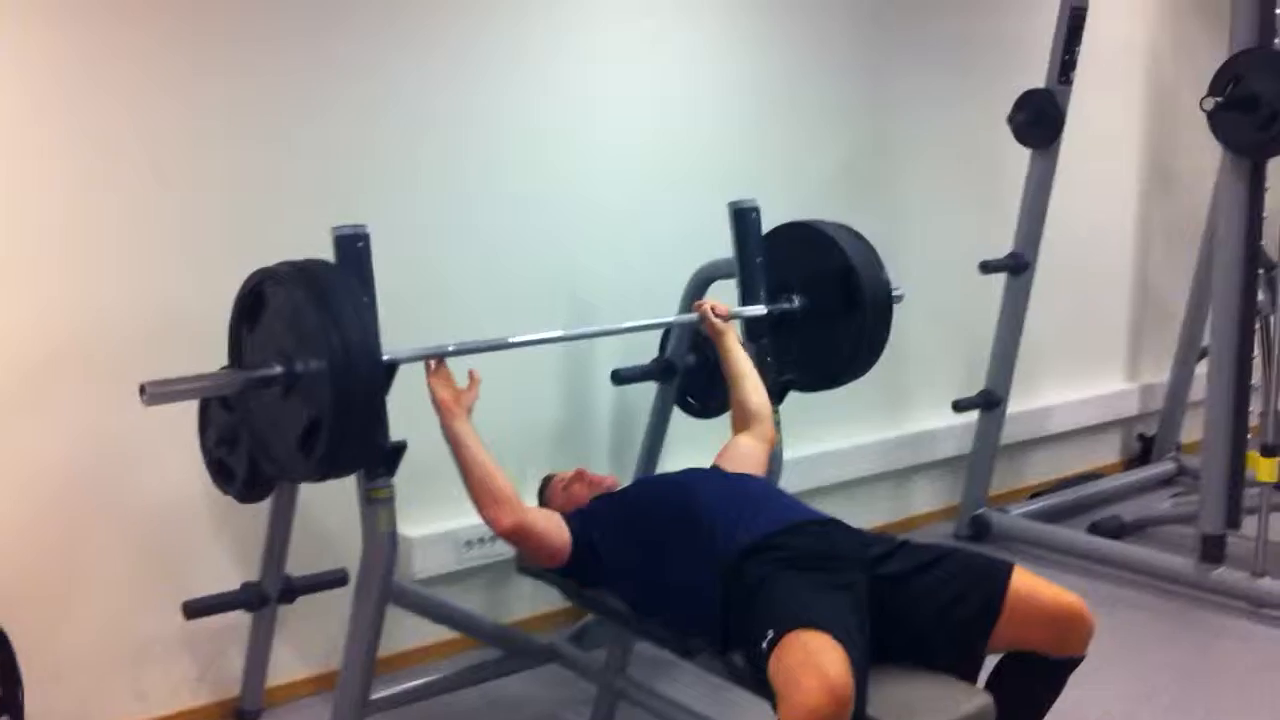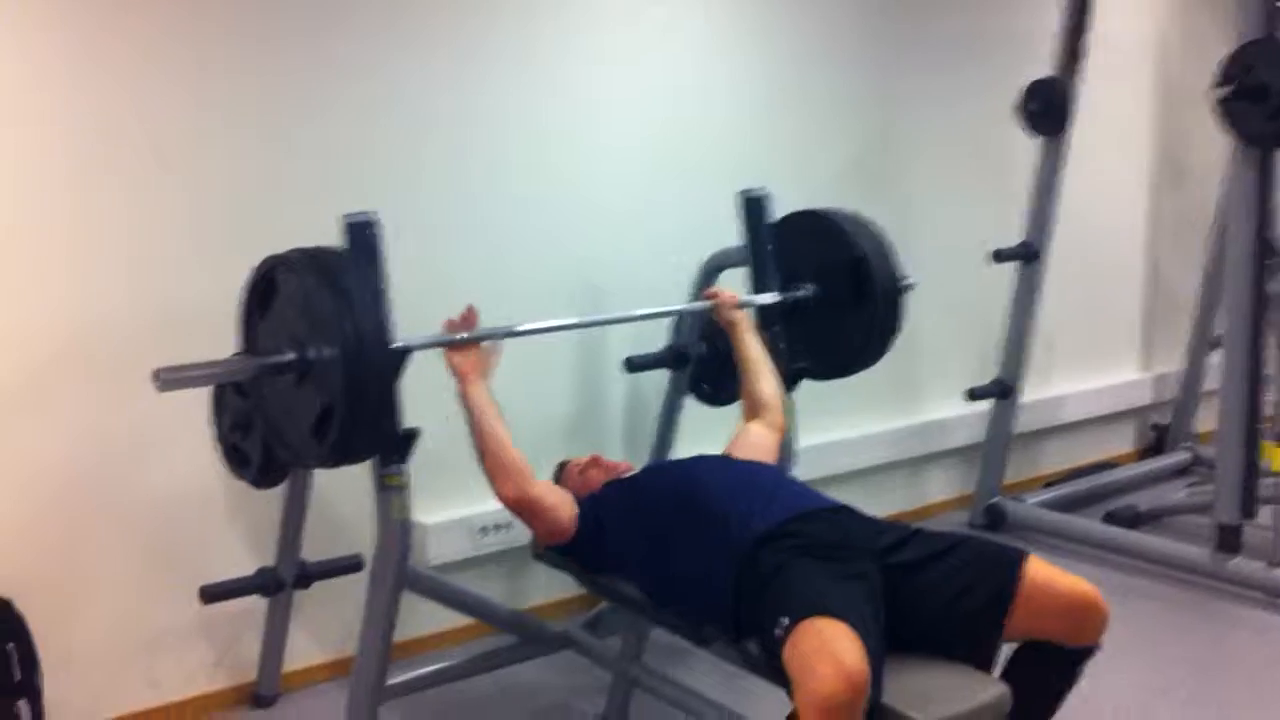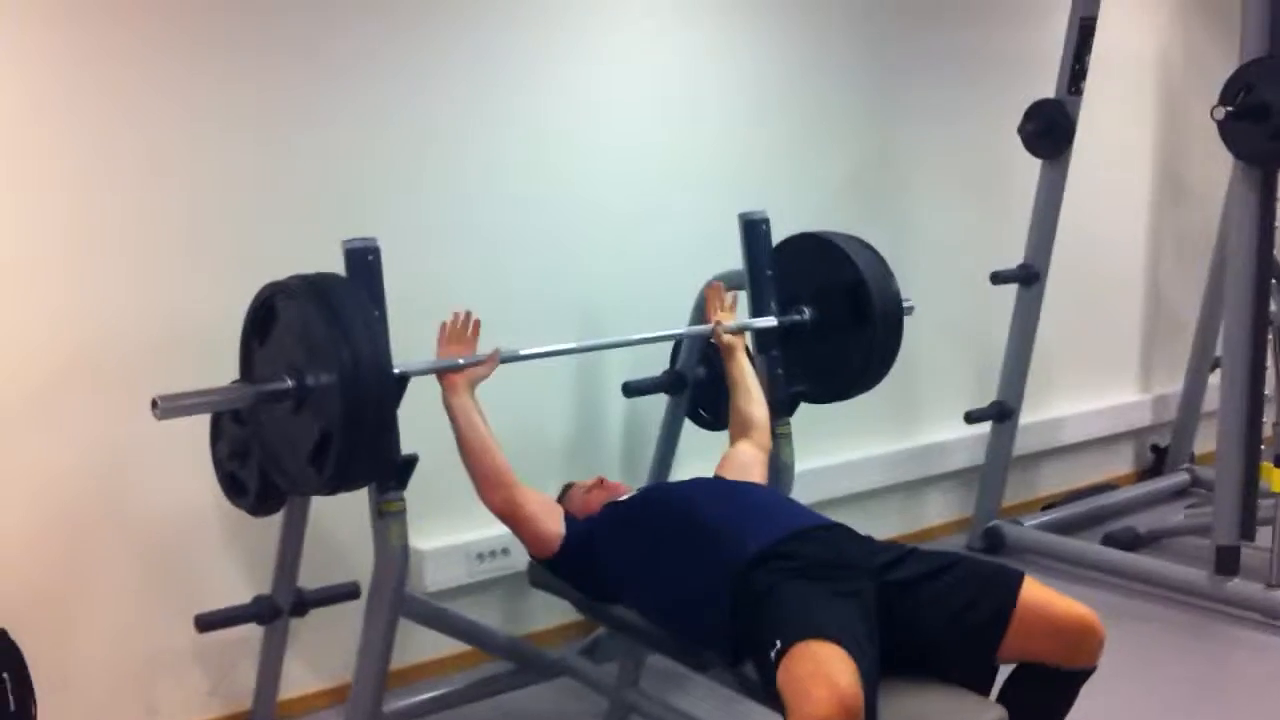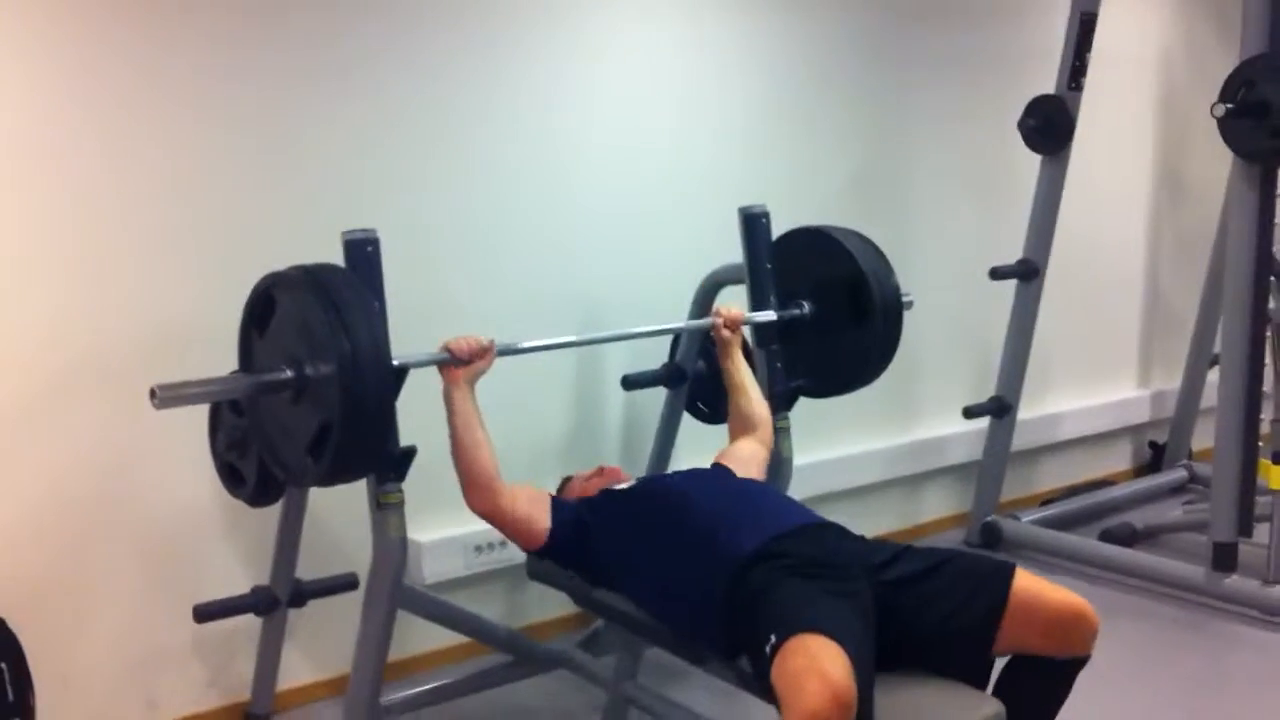
dt=0.2s
person 1, frame 1
left shoulder: (698, 488)
right shoulder: (588, 535)
left elbow: (758, 430)
right elbow: (509, 517)
left wrist: (725, 340)
right wrist: (455, 418)
left hip: (845, 547)
right hip: (764, 578)
left knee: (1065, 623)
person 1, frame 2
left shoulder: (710, 476)
right shoulder: (597, 520)
left elbow: (767, 419)
right elbow: (518, 488)
left wrist: (738, 327)
right wrist: (471, 382)
left hip: (858, 535)
right hip: (777, 563)
left knee: (1080, 611)
person 1, frame 3
left shoulder: (702, 497)
right shoulder: (594, 543)
left elbow: (753, 440)
right elbow: (504, 496)
left wrist: (732, 351)
right wrist: (457, 392)
left hip: (858, 556)
right hip: (772, 584)
left knee: (1077, 633)
person 1, frame 4
left shoulder: (704, 487)
right shoulder: (584, 527)
left elbow: (755, 435)
right elbow: (490, 498)
left wrist: (729, 349)
right wrist: (459, 387)
left hip: (849, 553)
right hip: (766, 581)
left knee: (1070, 623)
